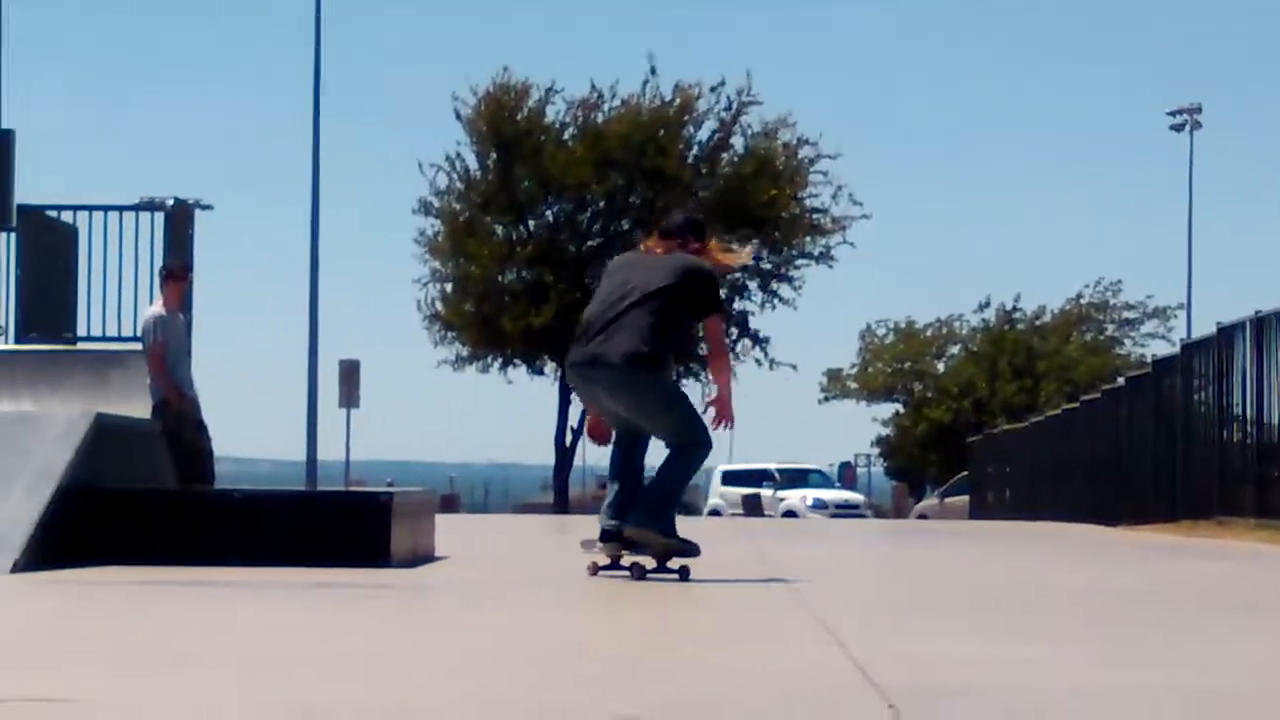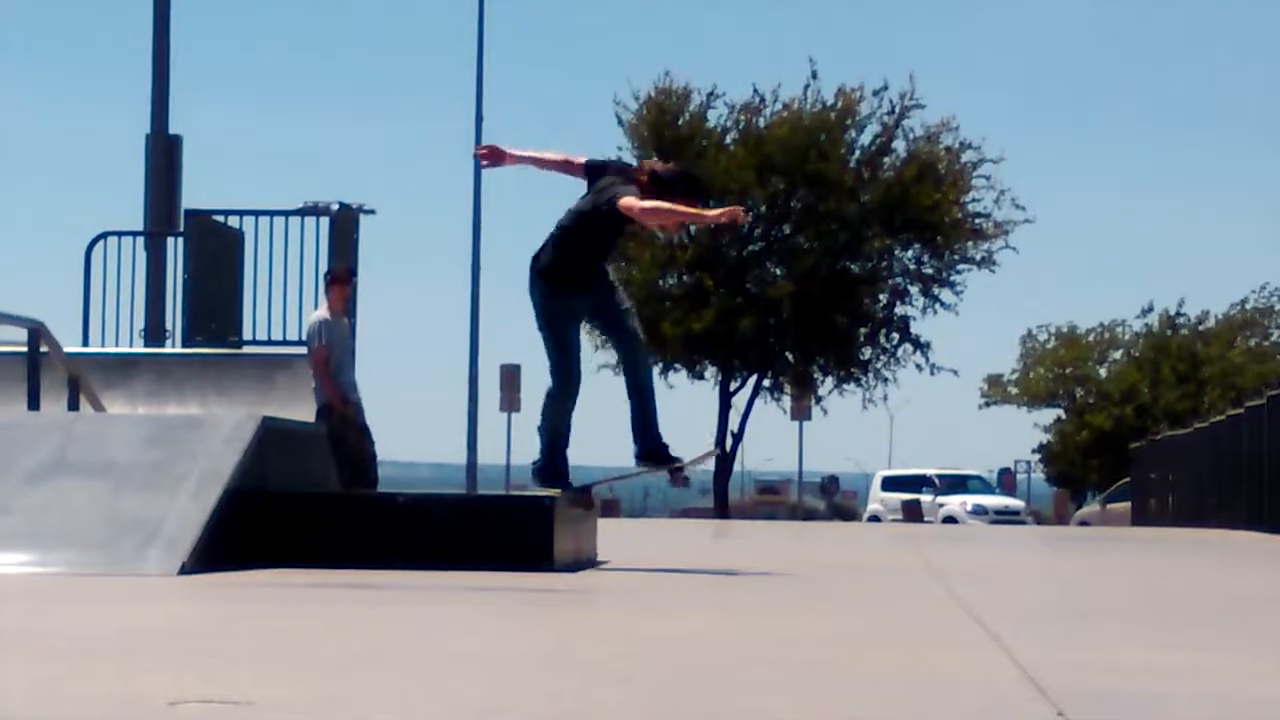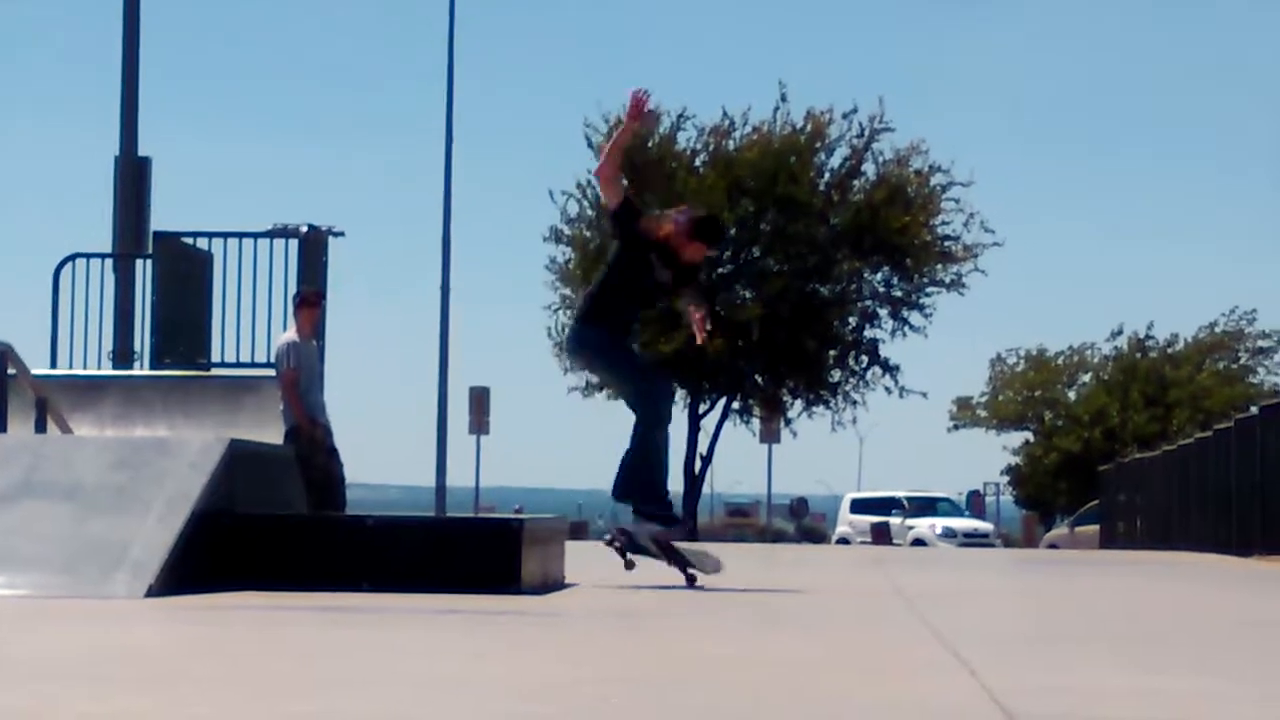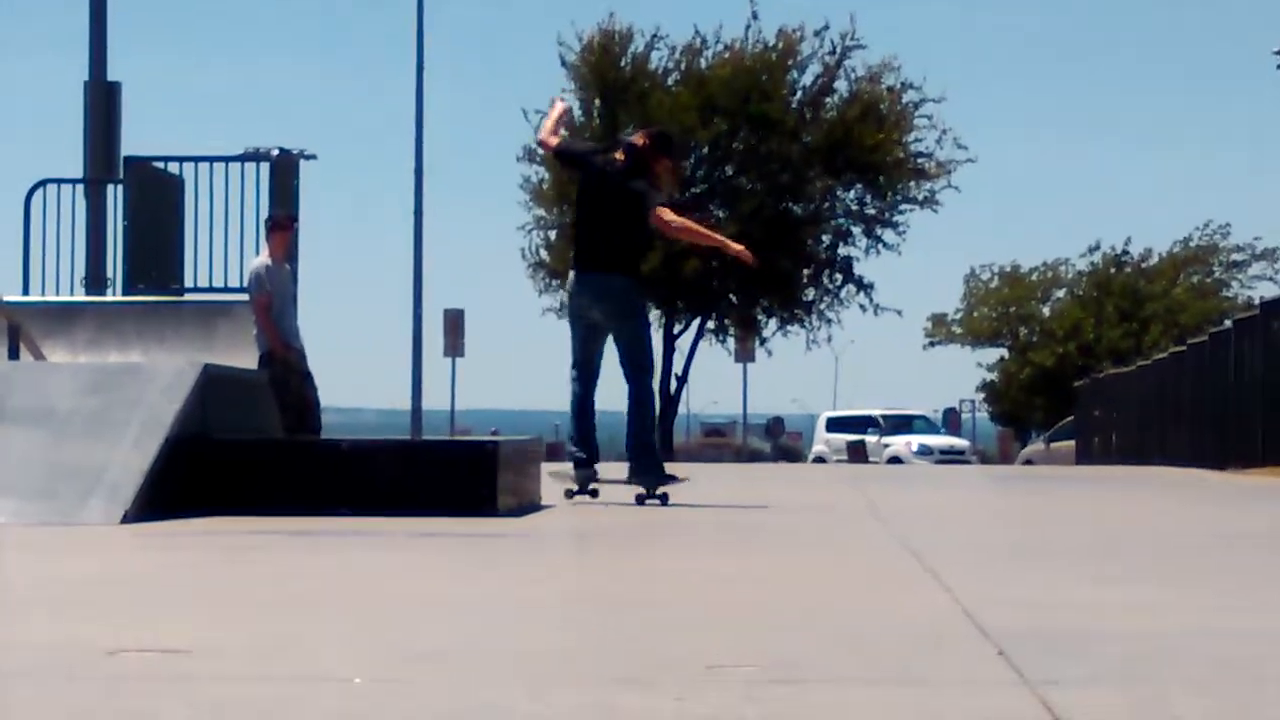
dt=1s
person 1, frame 1
left shoulder: (620, 263)
right shoulder: (699, 272)
right elbow: (717, 351)
left wrist: (595, 410)
right wrist: (724, 396)
left hip: (580, 370)
right hip: (634, 370)
left knee: (630, 435)
right knee: (692, 444)
left ankle: (615, 524)
right ankle: (650, 519)
person 1, frame 2
left shoulder: (620, 174)
right shoulder: (620, 194)
left elbow: (566, 162)
right elbow: (644, 210)
left wrist: (510, 157)
right wrist: (709, 216)
left hip: (591, 278)
right hip: (553, 285)
left knee: (634, 348)
right knee: (567, 378)
left ankle: (649, 447)
right ankle: (550, 469)
person 1, frame 3
left shoulder: (682, 266)
right shoulder: (641, 234)
left elbow: (693, 297)
right elbow: (605, 175)
left wrist: (699, 319)
right wrist: (630, 127)
left hip: (613, 338)
right hip: (593, 335)
left knee: (654, 399)
right knee: (657, 393)
left ankle: (648, 508)
right ankle: (648, 506)
person 1, frame 4
left shoulder: (596, 160)
right shoulder: (639, 186)
left elbow: (546, 140)
right elbow: (669, 222)
left wrist: (557, 111)
right wrist: (727, 245)
left hip: (581, 286)
right hip: (620, 290)
left knee: (583, 377)
right knee: (639, 379)
left ankle: (583, 460)
right ankle: (645, 466)
person 2, frame 1
left shoulder: (179, 317)
right shoulder: (155, 317)
right elbow: (155, 363)
left wrist: (189, 397)
right wrist: (176, 399)
left hip: (186, 400)
right hip: (169, 403)
left knee: (201, 456)
right knee: (178, 461)
person 2, frame 2
left shoulder: (344, 321)
right shoulder: (320, 321)
right elbow: (320, 367)
left wrist: (353, 402)
right wrist: (340, 404)
left hip: (350, 404)
right hip: (333, 407)
left knee: (365, 461)
right knee: (342, 465)
person 2, frame 3
left shoulder: (312, 344)
right shoulder: (289, 344)
right elbow: (288, 389)
left wrist: (322, 425)
right wrist: (308, 427)
left hip: (319, 426)
right hip: (302, 429)
left knee: (334, 483)
right knee: (309, 487)
person 2, frame 4
left shoulder: (285, 268)
right shoulder: (261, 268)
right elbow: (261, 313)
left wrist: (296, 347)
right wrist: (281, 350)
left hip: (293, 350)
right hip: (276, 353)
left knee: (308, 406)
right knee: (286, 410)
